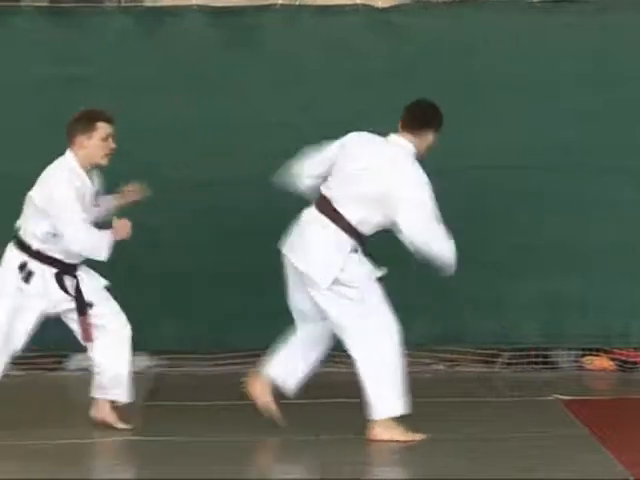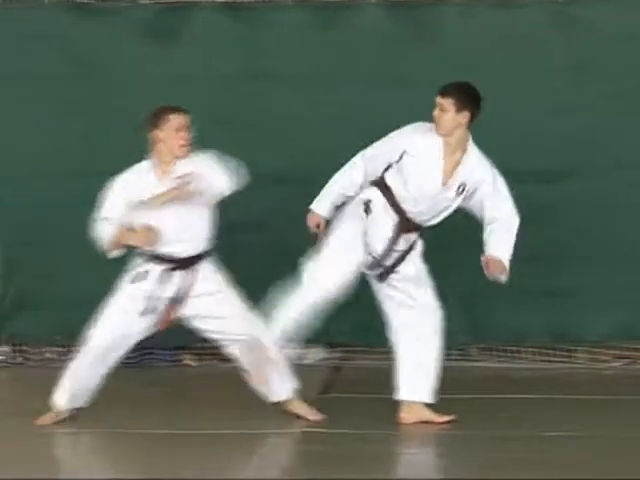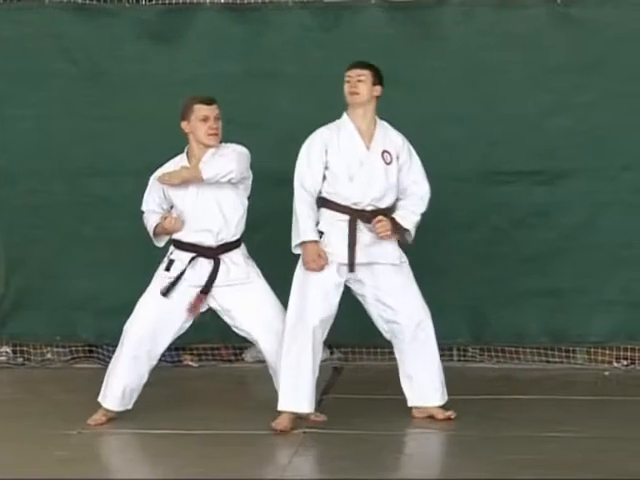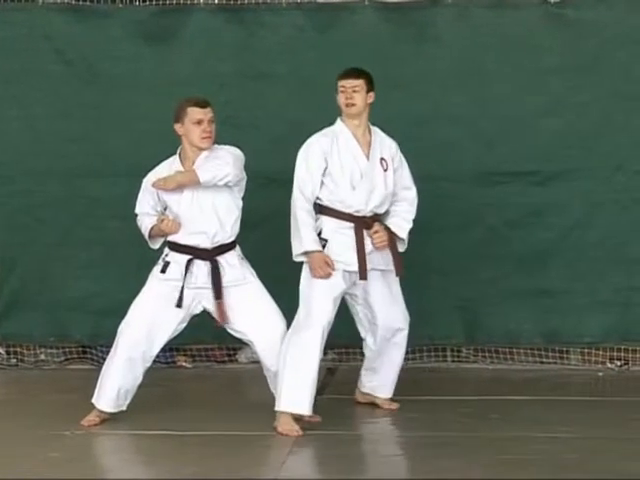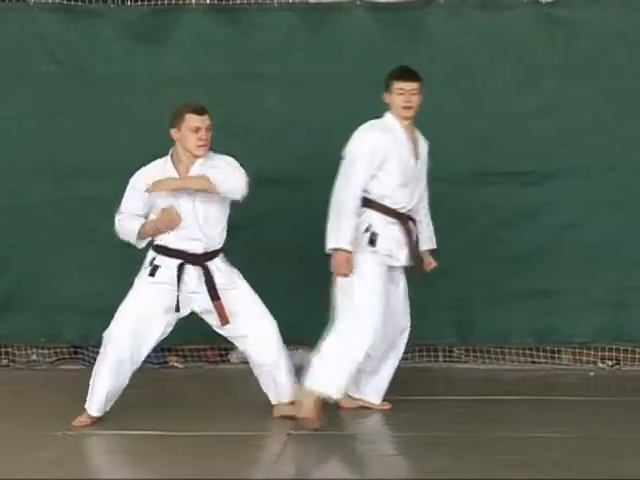
dt=0.7s
person 1, frame 1
left shoulder: (357, 141)
right shoulder: (410, 177)
left elbow: (308, 170)
right elbow: (425, 235)
left wrist: (312, 183)
right wrist: (446, 258)
left hip: (306, 237)
right hip: (336, 256)
left knee: (316, 325)
right knee: (376, 332)
left ankle: (266, 380)
right ankle: (383, 422)
person 1, frame 2
left shoulder: (481, 173)
right shoulder: (412, 136)
left elbow: (502, 216)
right elbow: (362, 165)
left wrist: (497, 254)
right wrist: (323, 205)
left hip: (402, 244)
right hip: (369, 219)
left knee: (421, 318)
right knee: (324, 284)
left ankle: (413, 404)
right ankle: (271, 342)
person 1, frame 3
left shoulder: (396, 142)
right shoulder: (323, 138)
left elbow: (417, 188)
right elbow: (303, 192)
left wrist: (398, 221)
right wrist: (307, 240)
left hip: (378, 241)
right hip: (330, 237)
left knee: (412, 317)
right knee: (306, 319)
left ankle: (425, 400)
right ankle: (291, 407)
person 1, frame 4
left shoulder: (388, 146)
right shoulder: (320, 144)
left elbow: (406, 195)
right elbow: (302, 200)
left wrist: (392, 229)
right wrist: (311, 250)
left hip: (374, 247)
right hip: (332, 243)
left knee: (392, 322)
right knee: (312, 322)
left ankle: (372, 387)
right ankle: (287, 409)
person 1, frame 5
left shoulder: (420, 143)
right shoulder: (372, 135)
right elbow: (346, 191)
left wrist: (425, 245)
right wrist: (340, 245)
left hip: (398, 241)
right hip: (369, 236)
left knee: (395, 323)
right knee: (360, 318)
left ankle: (361, 392)
right ankle: (313, 392)
person 2, frame 1
left shoulder: (88, 178)
right shoulder: (63, 181)
right elbow: (80, 239)
left wrist: (120, 200)
right wrist: (113, 234)
left hip: (66, 275)
right hip: (30, 273)
left knee: (114, 328)
left ankle: (104, 404)
person 2, frame 2
left shoulder: (202, 164)
right shoulder: (129, 181)
left elbow: (229, 179)
right elbow: (103, 225)
left wrist: (171, 194)
right wrist: (125, 239)
left hip: (200, 275)
right hip: (151, 274)
left knee: (249, 330)
right knee: (105, 338)
left ankle: (287, 398)
right ankle: (65, 404)
person 2, frame 3
left shoulder: (237, 155)
right shoulder: (165, 174)
left elbow: (225, 167)
right elbow: (151, 214)
left wrist: (184, 175)
right wrist: (162, 227)
left hip: (231, 265)
right hip: (183, 266)
left knee: (275, 330)
right knee: (140, 332)
right ankle: (112, 403)
person 2, frame 4
left shoulder: (230, 157)
right shoulder: (159, 175)
left elbow: (221, 170)
right elbow: (145, 218)
left wrist: (176, 180)
right wrist: (158, 229)
left hip: (226, 268)
right hip: (177, 268)
left knee: (272, 330)
right knee: (135, 334)
right ankle: (105, 405)
person 2, frame 5
left shoulder: (223, 165)
right shoulder: (148, 175)
left elbow: (236, 185)
right elbow: (125, 223)
left wrist: (176, 183)
right wrist: (154, 226)
left hip: (212, 271)
right hip: (164, 272)
left knee: (262, 329)
right knee: (122, 337)
left ankle: (284, 400)
right ankle: (95, 407)
